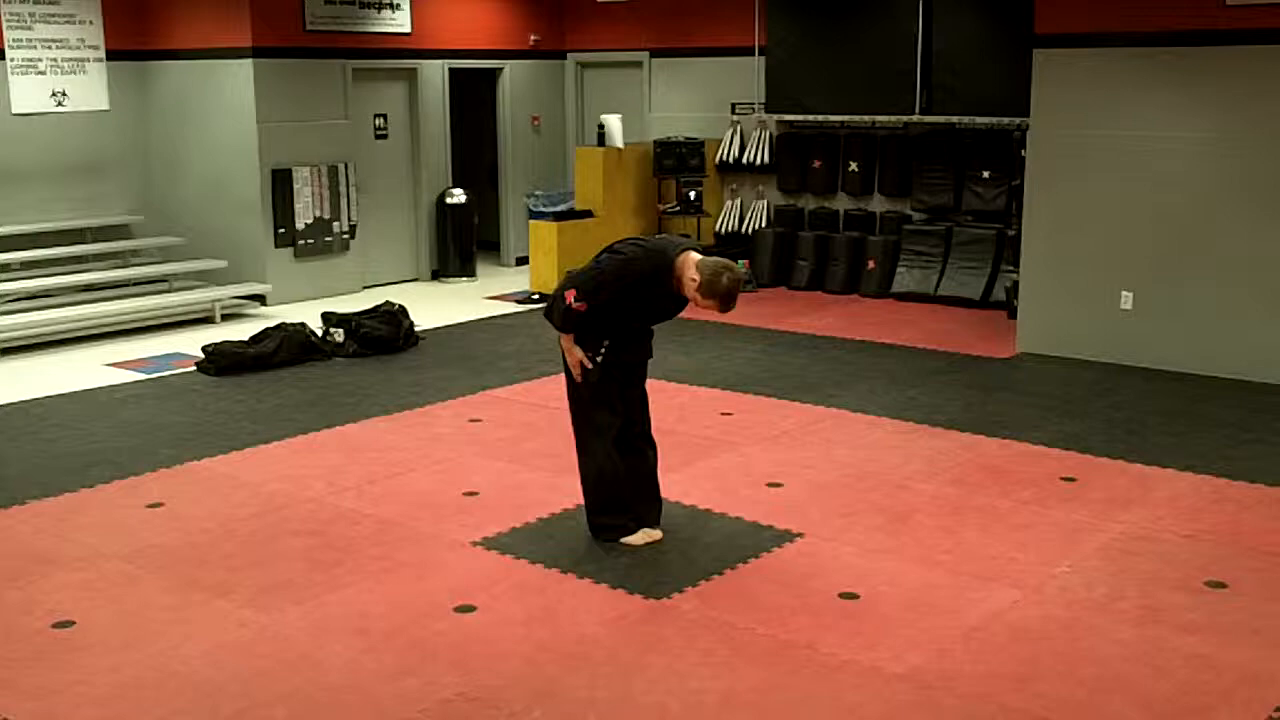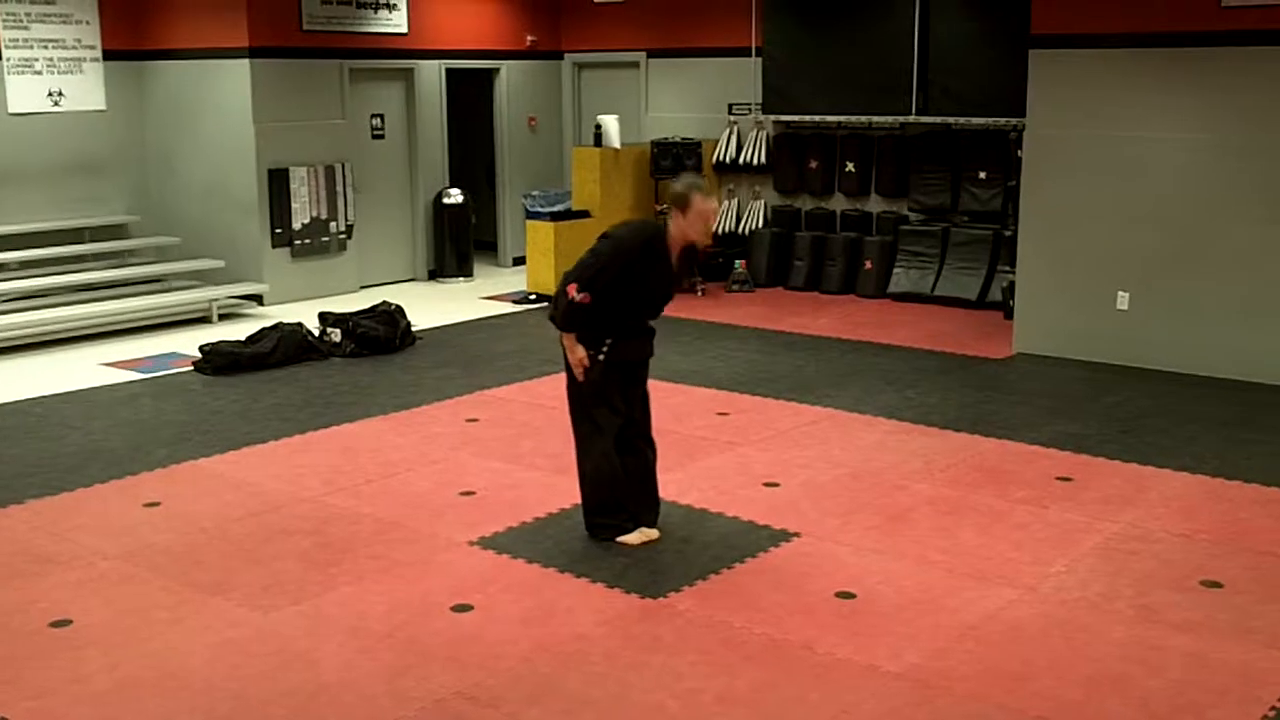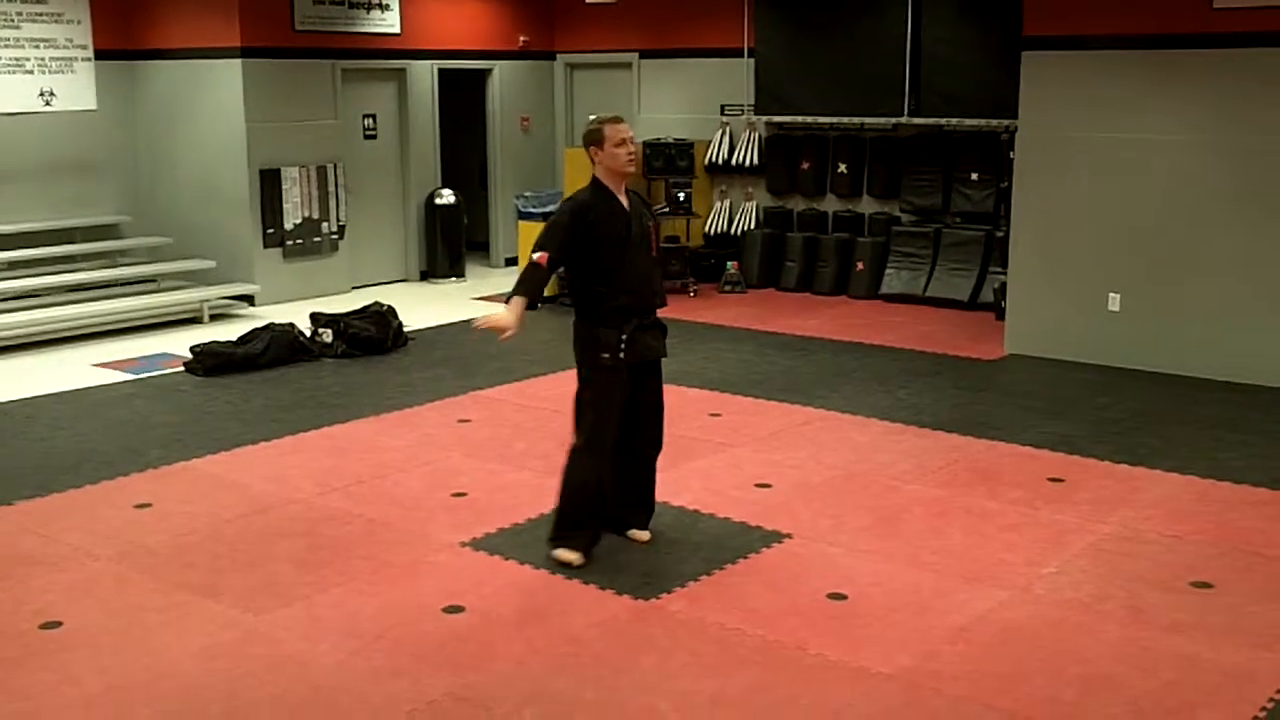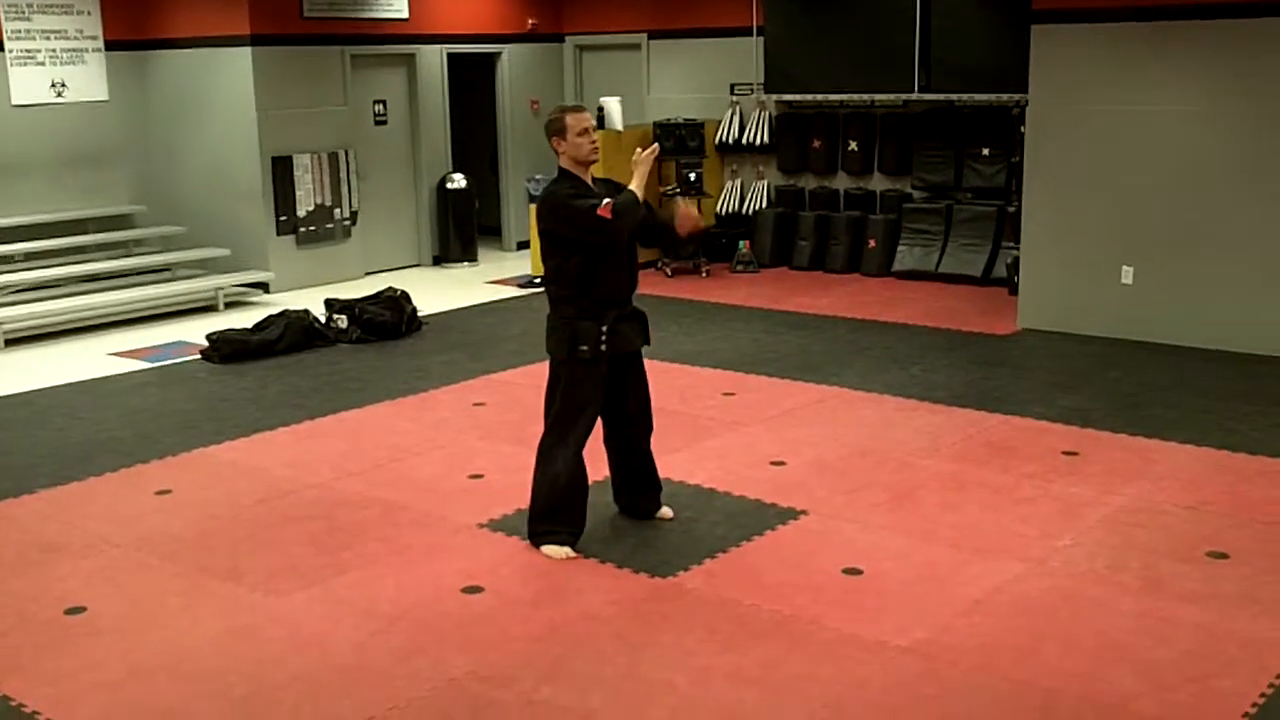
dt=1s
person 1, frame 1
left shoulder: (695, 265)
right shoulder: (639, 262)
right elbow: (572, 290)
left wrist: (637, 342)
right wrist: (568, 344)
left hip: (630, 342)
right hip: (593, 343)
left knee: (636, 429)
right knee: (600, 430)
left ankle: (643, 514)
right ankle: (612, 522)
person 1, frame 2
left shoulder: (684, 247)
right shoulder: (629, 243)
right elbow: (574, 289)
left wrist: (637, 339)
right wrist: (573, 345)
left hip: (630, 340)
right hip: (595, 345)
left knee: (636, 429)
right knee: (598, 431)
left ankle: (640, 514)
right ankle: (608, 522)
person 1, frame 3
left shoulder: (643, 207)
right shoulder: (581, 208)
right elbow: (544, 259)
left wrist: (650, 320)
right wrist: (514, 309)
left hip: (643, 334)
right hip: (601, 339)
left knee: (642, 435)
right knee: (597, 438)
left ankle: (629, 517)
right ankle: (573, 536)
person 1, frame 4
left shoulder: (609, 190)
right shoulder: (557, 200)
left elbow: (653, 230)
right elbow: (613, 222)
left wrist: (682, 220)
right wrist: (638, 179)
left hip: (619, 323)
right hip: (578, 332)
left knee: (632, 420)
right knee: (566, 430)
left ankle: (639, 499)
right ankle: (551, 528)
